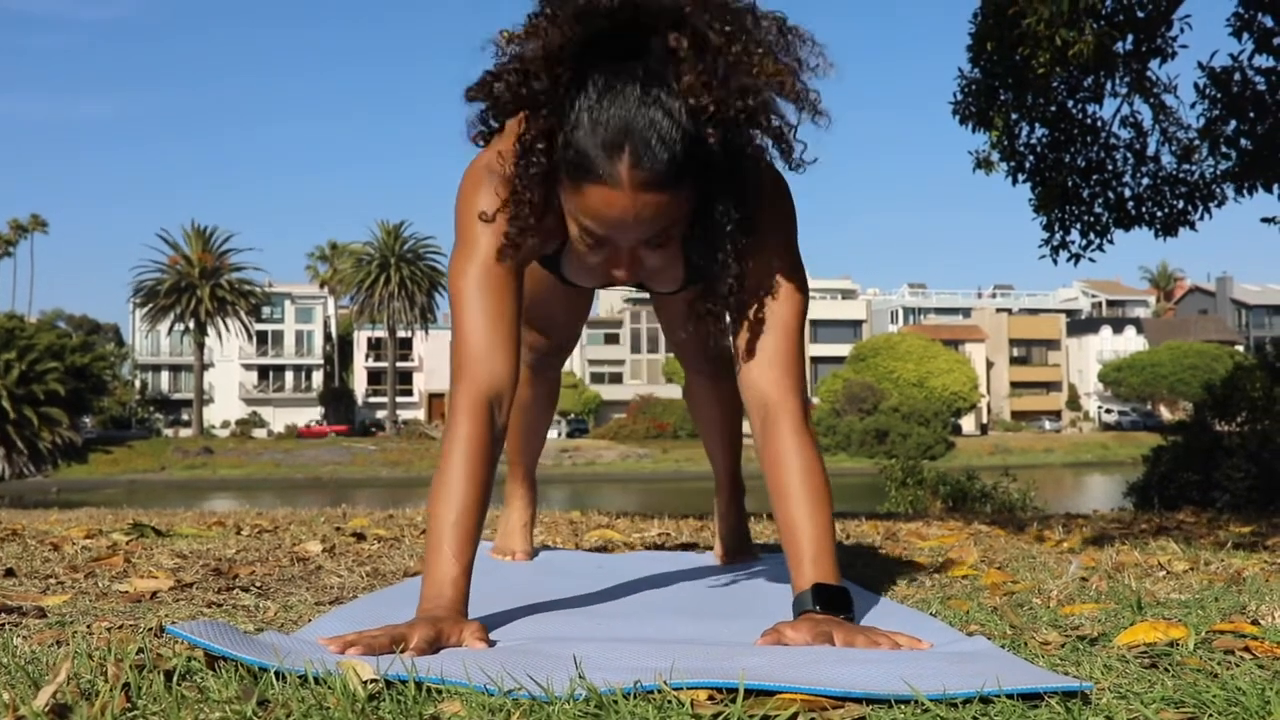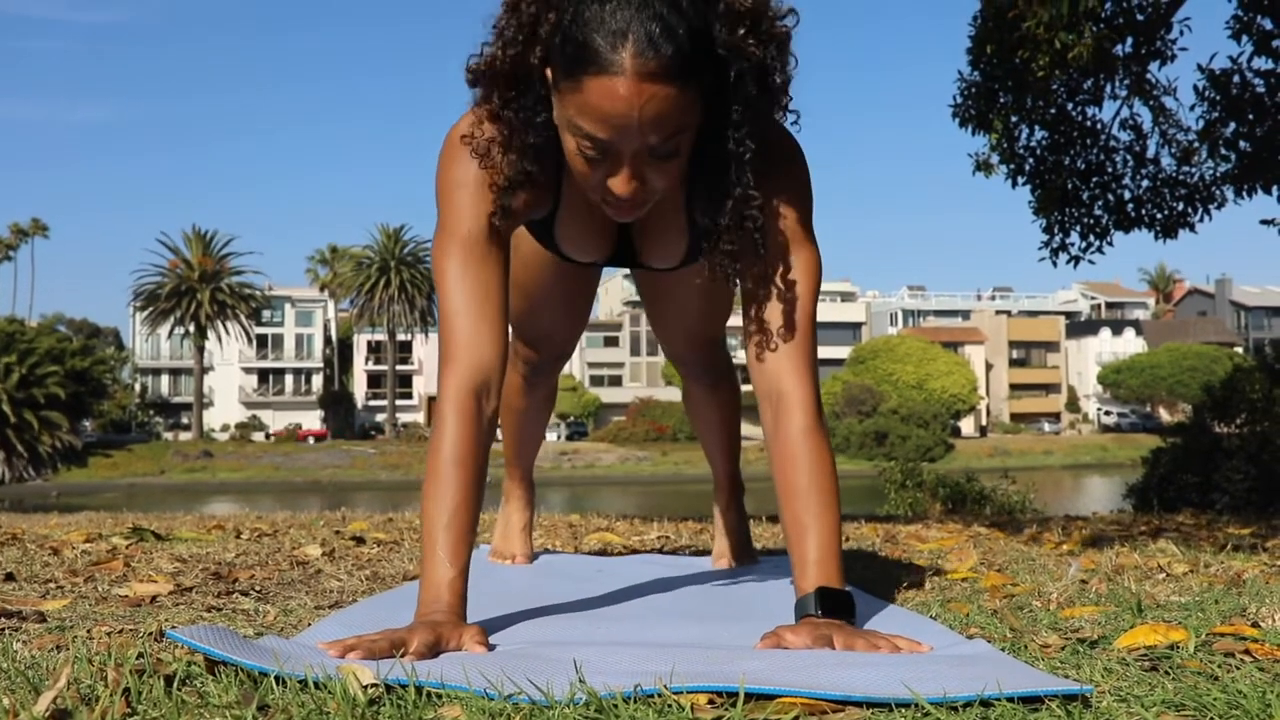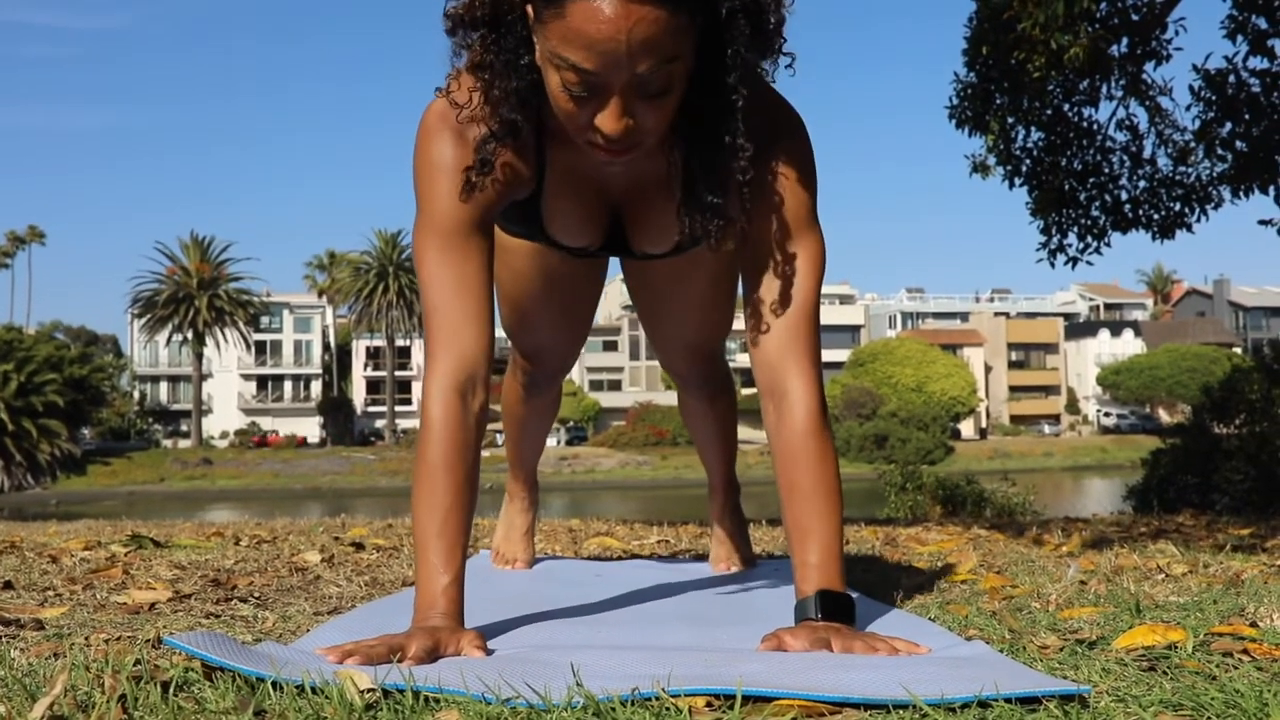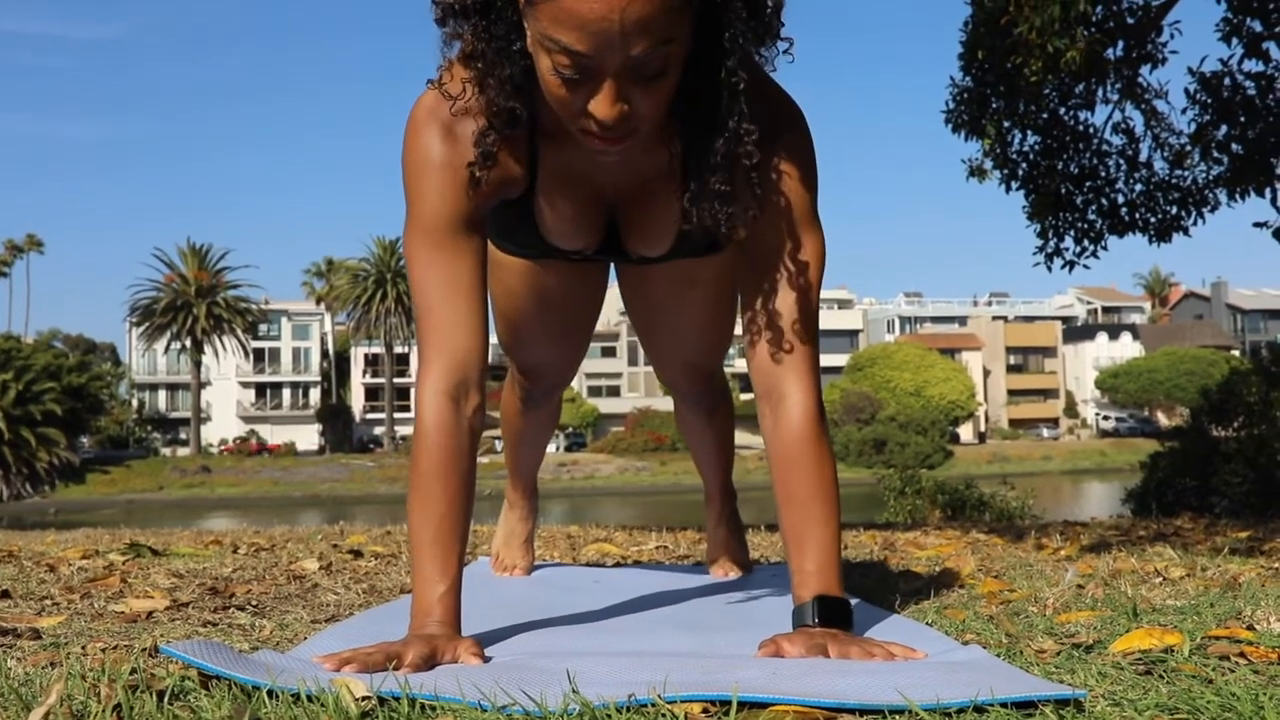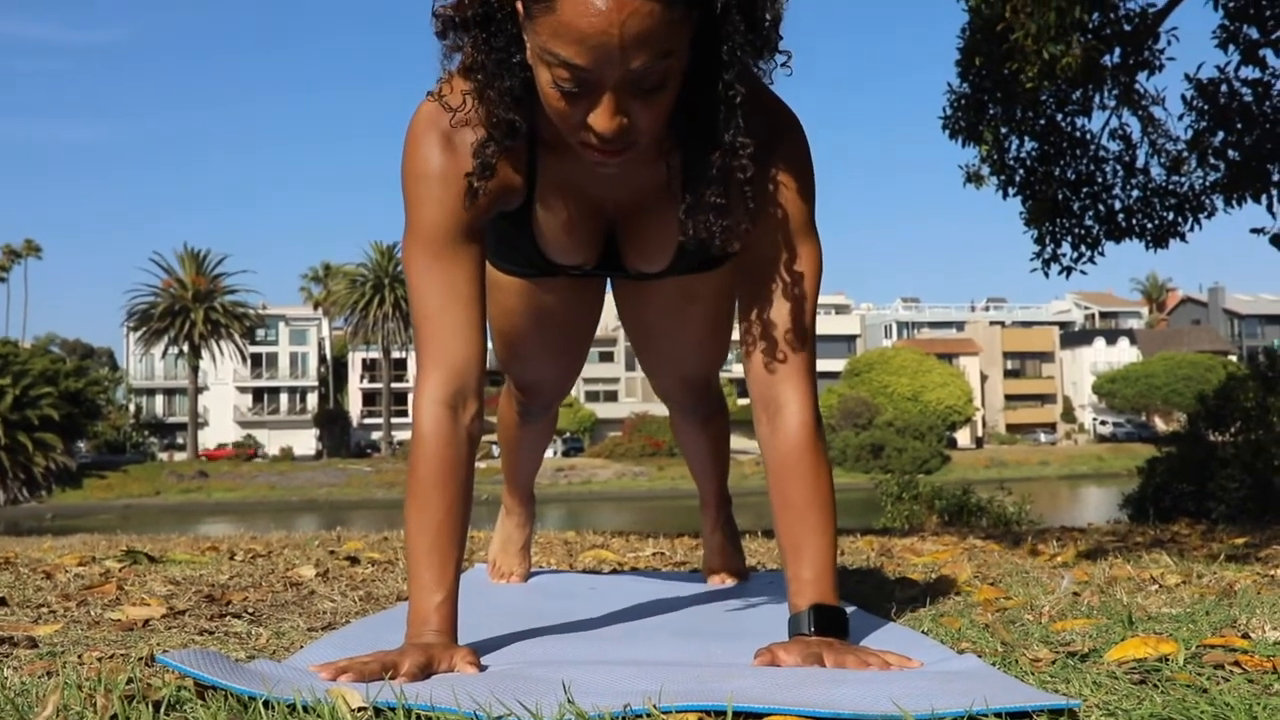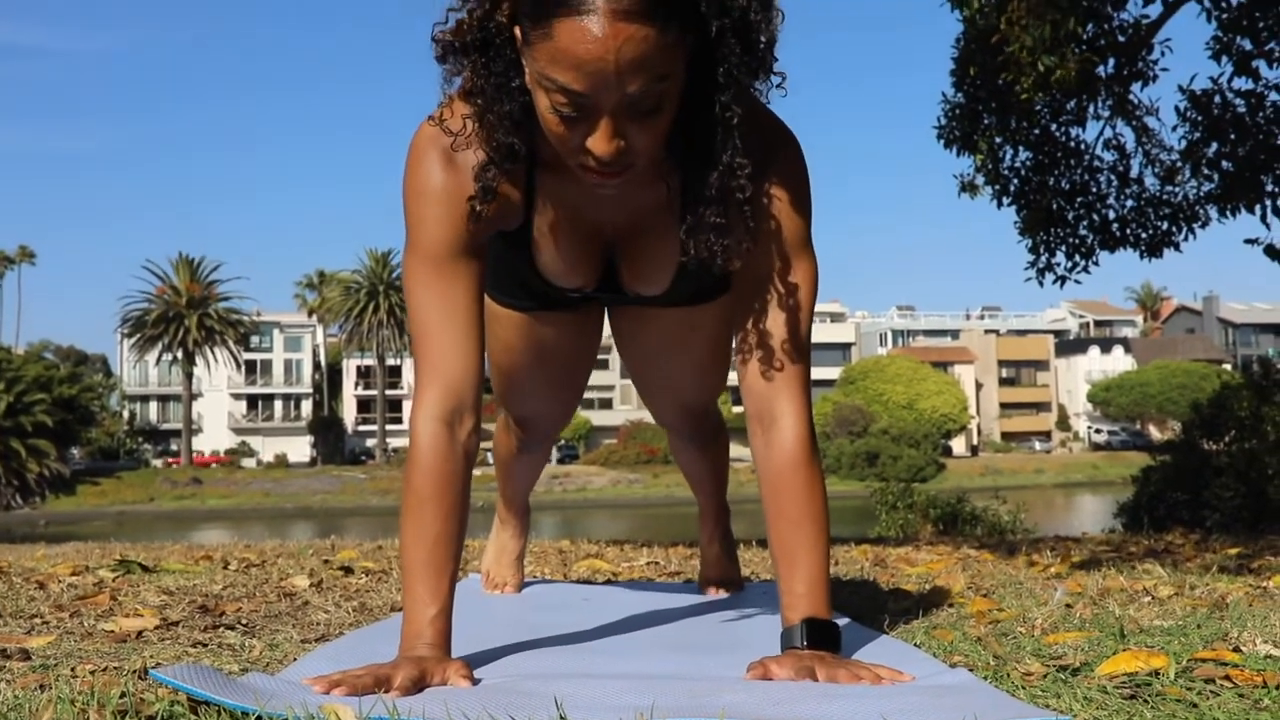
dt=0.4s
person 1, frame 1
left shoulder: (750, 195)
right shoulder: (505, 181)
left elbow: (777, 402)
right elbow: (478, 397)
left wrist: (822, 601)
right wrist: (441, 606)
right hip: (552, 213)
left knee: (706, 353)
right knee: (539, 348)
left ankle: (728, 500)
right ankle: (520, 495)
person 1, frame 2
left shoulder: (759, 160)
right shoulder: (490, 148)
left elbow: (788, 388)
right elbow: (469, 383)
left wrist: (823, 603)
right wrist: (440, 608)
left hip: (687, 235)
right hip: (552, 221)
right knee: (538, 353)
left ankle: (728, 500)
right ankle: (516, 494)
person 1, frame 3
left shoulder: (758, 133)
right shoulder: (468, 122)
left elbow: (789, 379)
right elbow: (456, 379)
left wrist: (824, 606)
right wrist: (436, 614)
left hip: (686, 221)
right hip: (543, 217)
right knee: (541, 360)
left ankle: (724, 503)
right ankle: (520, 496)
person 1, frame 4
left shoulder: (758, 125)
right shoulder: (458, 119)
left elbow: (787, 381)
right elbow: (450, 384)
left wrist: (822, 613)
right wrist: (433, 622)
left hip: (686, 227)
right hip: (537, 228)
right knee: (539, 374)
left ankle: (721, 510)
right ankle: (519, 503)
person 1, frame 5
left shoulder: (757, 137)
right shoulder: (457, 130)
left elbow: (784, 391)
right elbow: (446, 393)
left wrist: (817, 621)
right wrist: (429, 630)
left hip: (683, 248)
right hip: (536, 245)
right knee: (535, 387)
left ankle: (717, 518)
right ankle: (516, 510)
person 1, frame 6
left shoulder: (755, 155)
right shoulder: (459, 152)
left elbow: (779, 409)
right elbow: (444, 409)
left wrist: (808, 635)
right wrist: (423, 645)
left hip: (682, 275)
right hip: (537, 275)
right knee: (534, 417)
left ankle: (715, 530)
right ankle: (509, 519)
